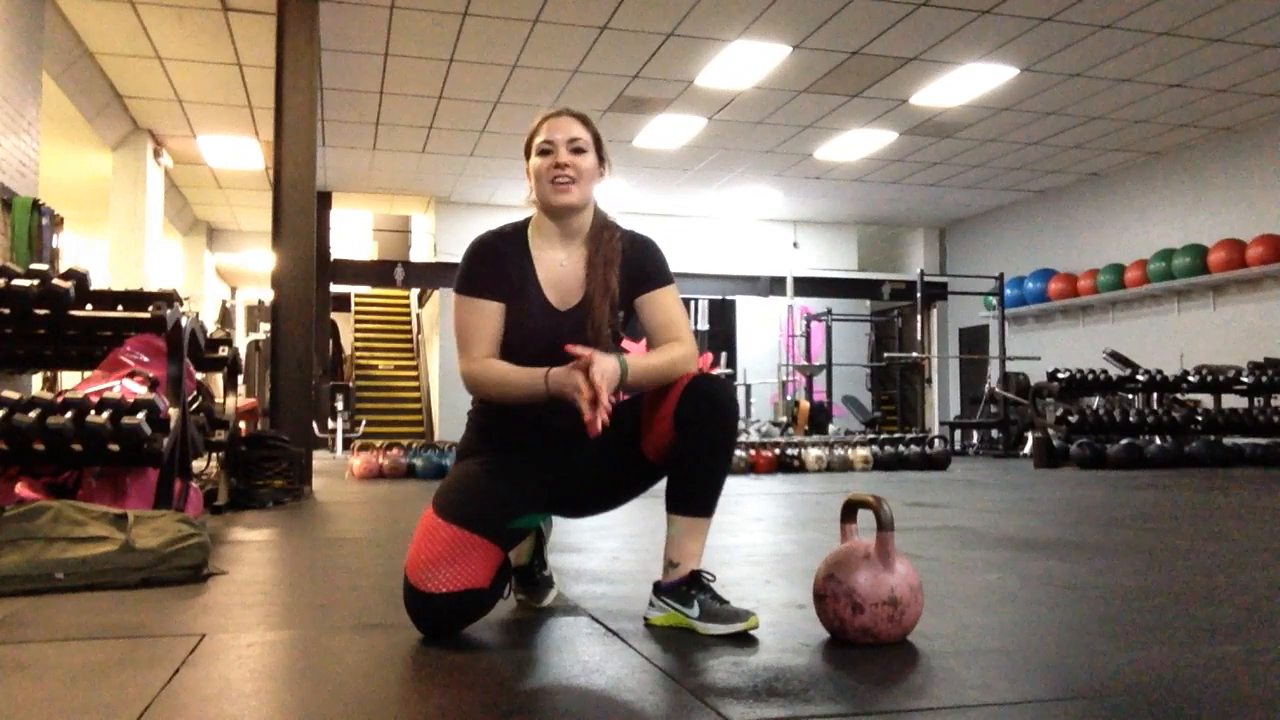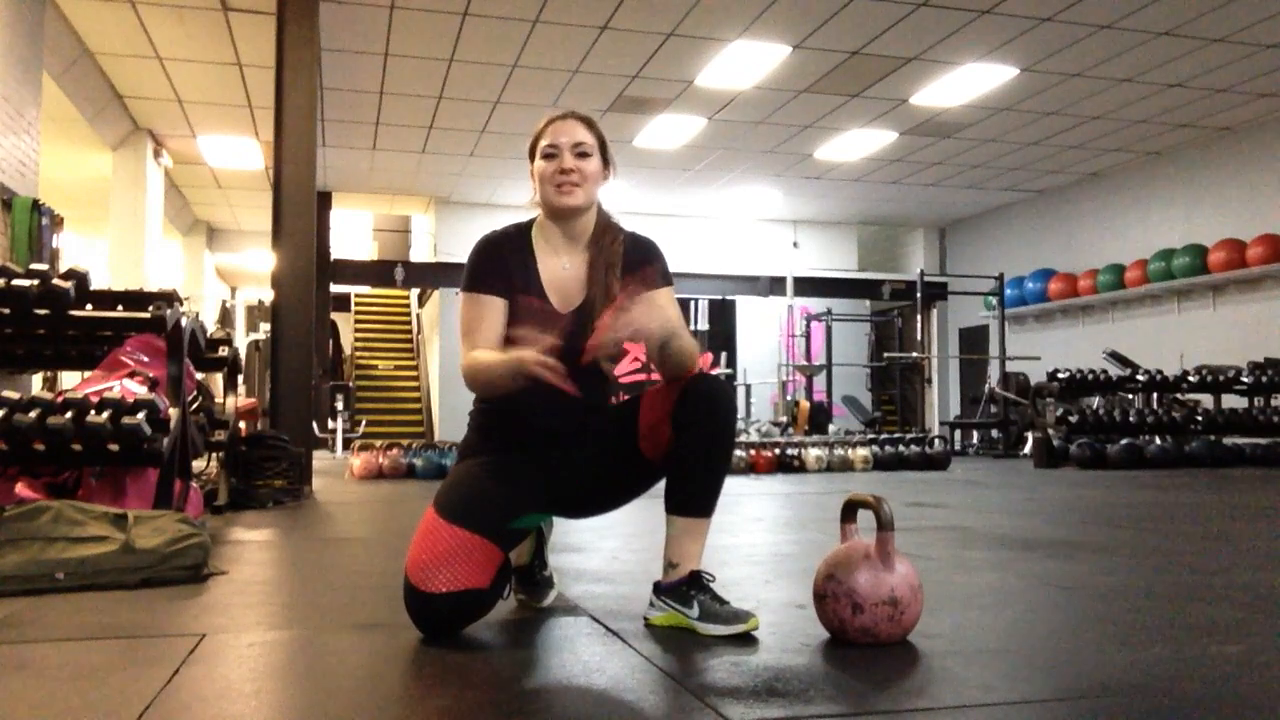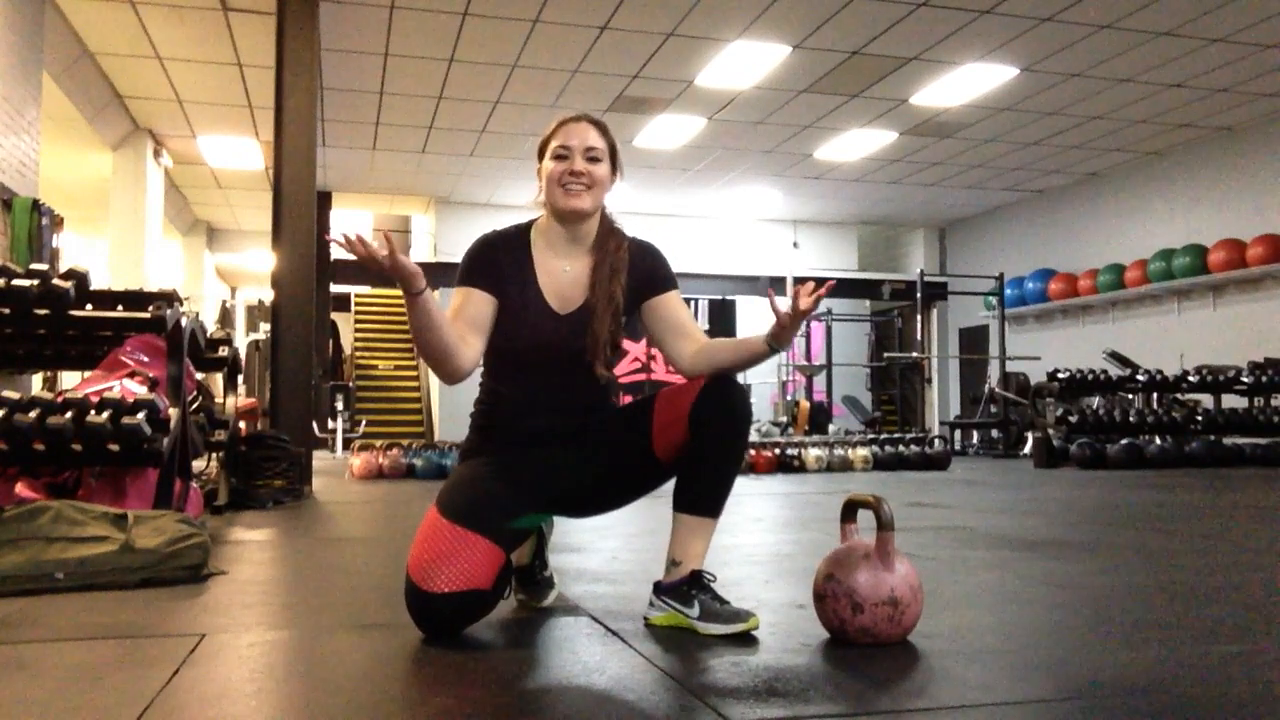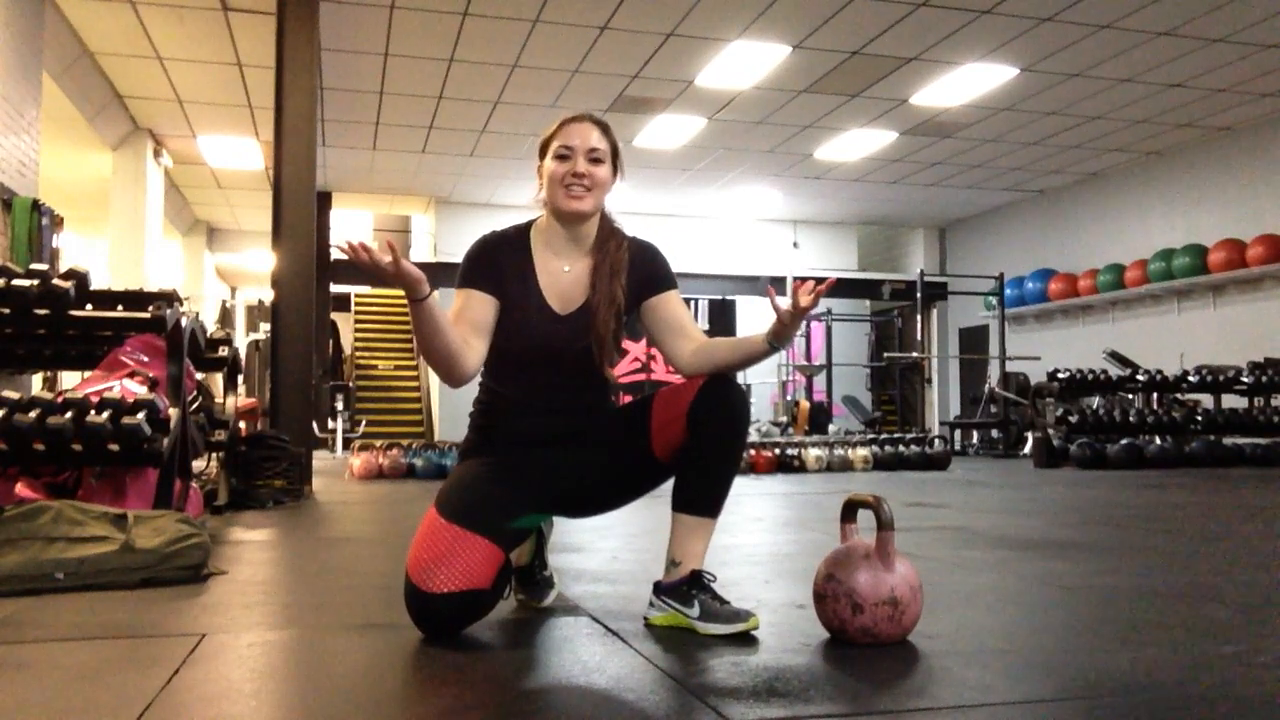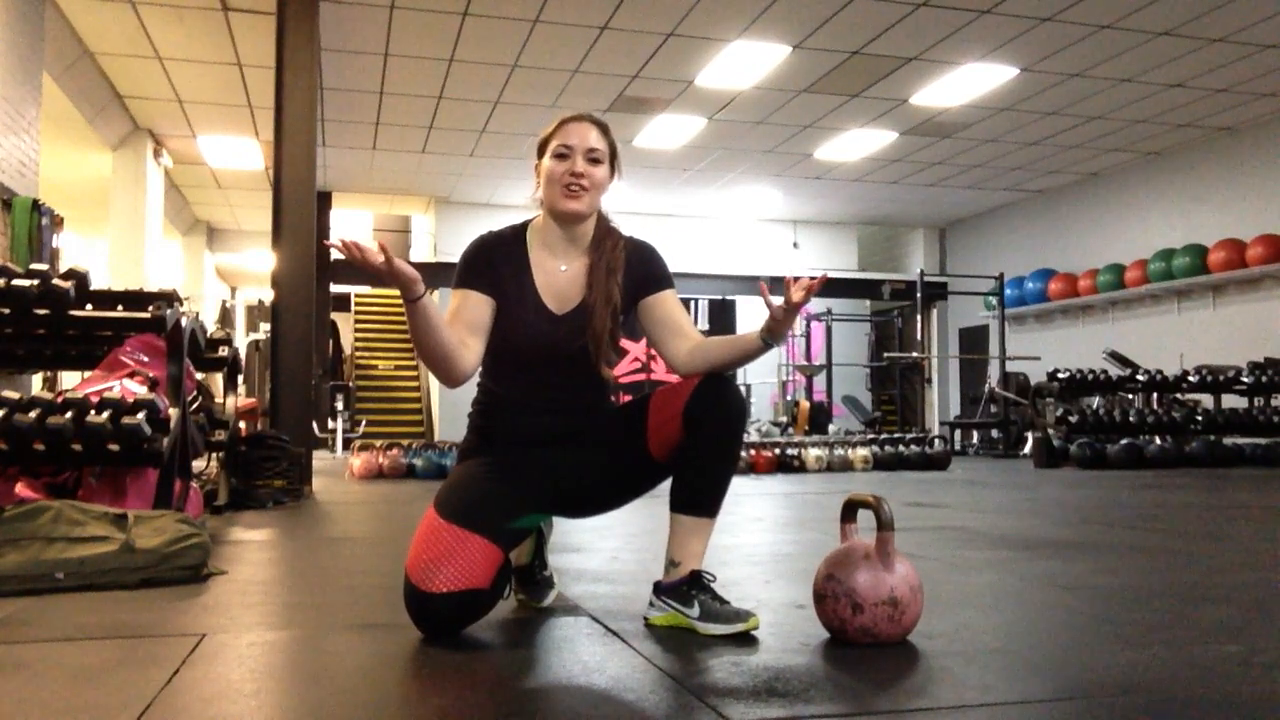
dt=0.4s
person 1, frame 1
left shoulder: (636, 253)
right shoulder: (491, 253)
left elbow: (683, 353)
right elbow: (476, 370)
left wrist: (617, 370)
right wrist: (558, 381)
left hip: (594, 447)
right hip: (506, 453)
left knee: (711, 399)
right knee: (435, 608)
left ankle: (678, 590)
right ankle: (523, 544)
person 1, frame 2
left shoulder: (636, 254)
right shoulder: (497, 253)
left elbow: (681, 361)
right elbow: (478, 369)
left wrist: (659, 330)
right wrist: (523, 360)
left hip: (595, 447)
right hip: (507, 453)
left knee: (708, 397)
right knee: (436, 608)
left ankle: (678, 591)
right ankle: (523, 543)
person 1, frame 3
left shoulder: (639, 261)
right shoulder: (496, 254)
left elbow: (692, 354)
right elbow: (455, 364)
left wrist: (775, 339)
right wrist: (413, 286)
left hip: (596, 448)
right hip: (506, 455)
left knee: (722, 401)
right knee: (438, 607)
left ankle: (679, 590)
right ankle: (524, 543)
person 1, frame 4
left shoulder: (638, 261)
right shoulder: (495, 254)
left elbow: (691, 354)
right elbow: (458, 367)
left wrist: (774, 337)
right wrist: (417, 292)
left hip: (594, 450)
right hip: (505, 456)
left knee: (720, 400)
right knee: (438, 607)
left ankle: (679, 590)
right ankle: (524, 544)
person 1, frame 5
left shoulder: (636, 261)
right shoulder: (492, 255)
left elbow: (688, 354)
right elbow: (456, 366)
left wrist: (769, 334)
right wrist: (413, 291)
left hip: (593, 449)
right hip: (504, 456)
left knee: (717, 400)
right knee: (437, 607)
left ankle: (679, 589)
right ankle: (523, 546)
